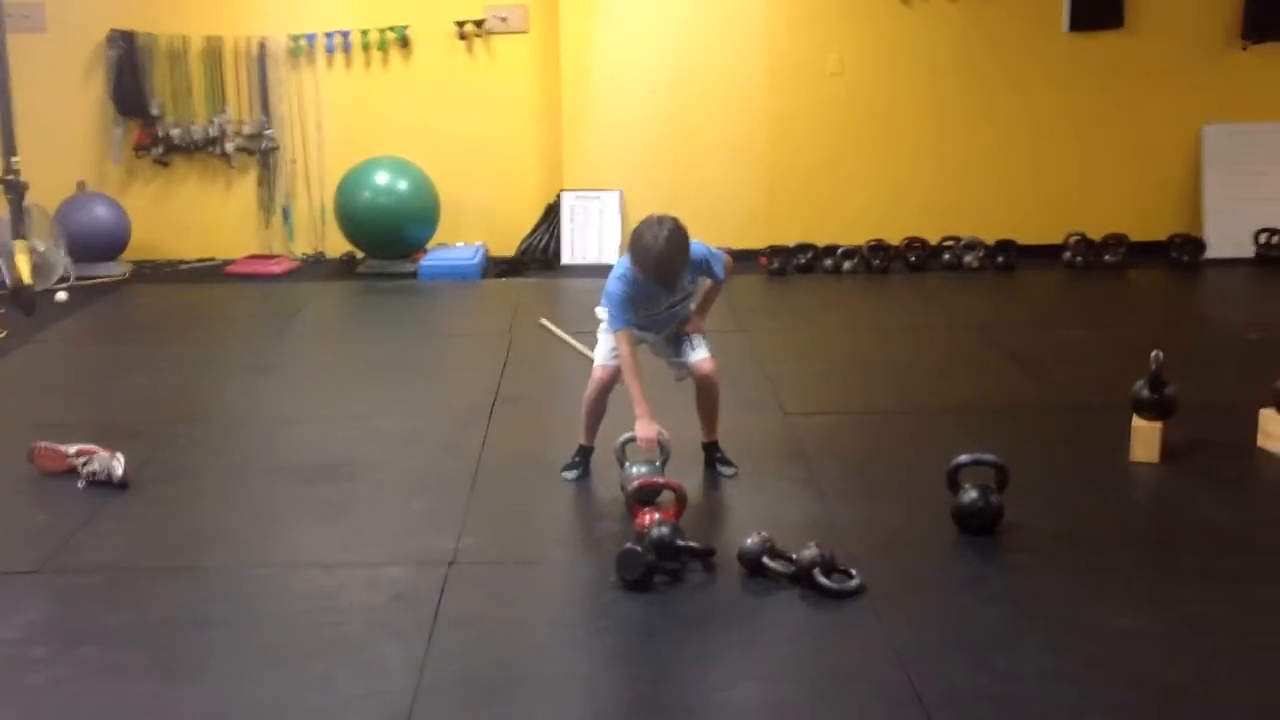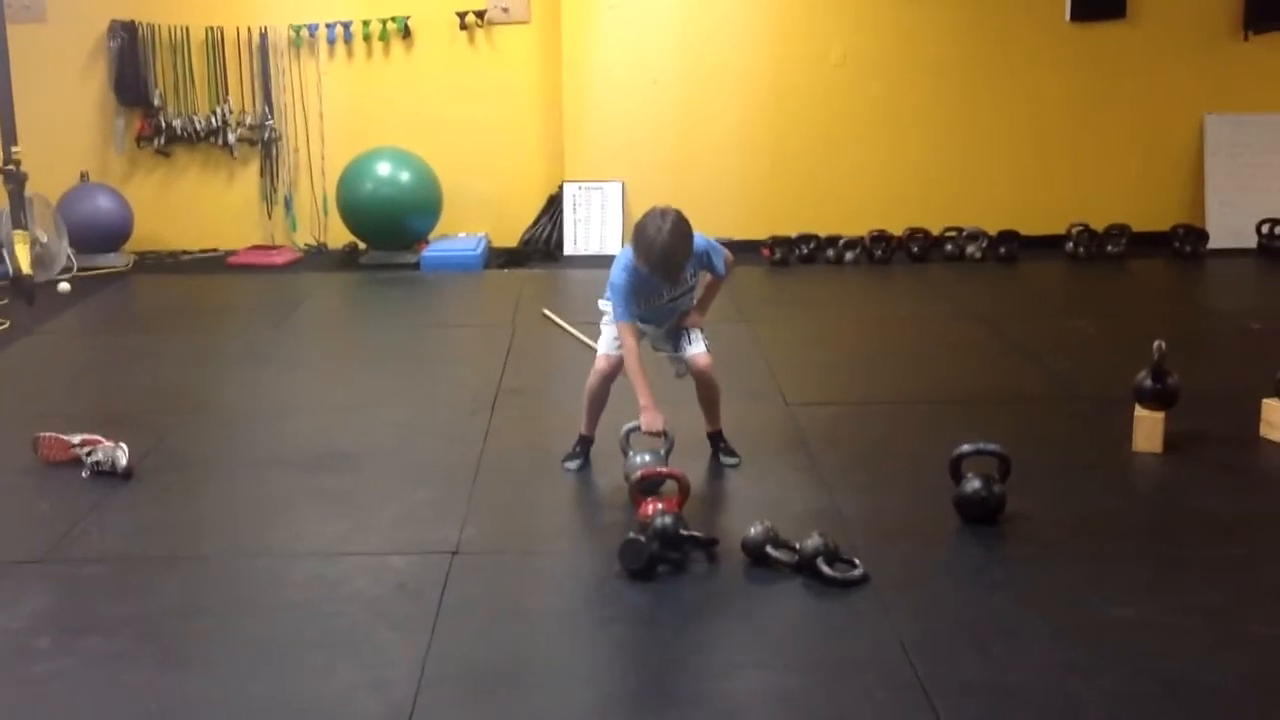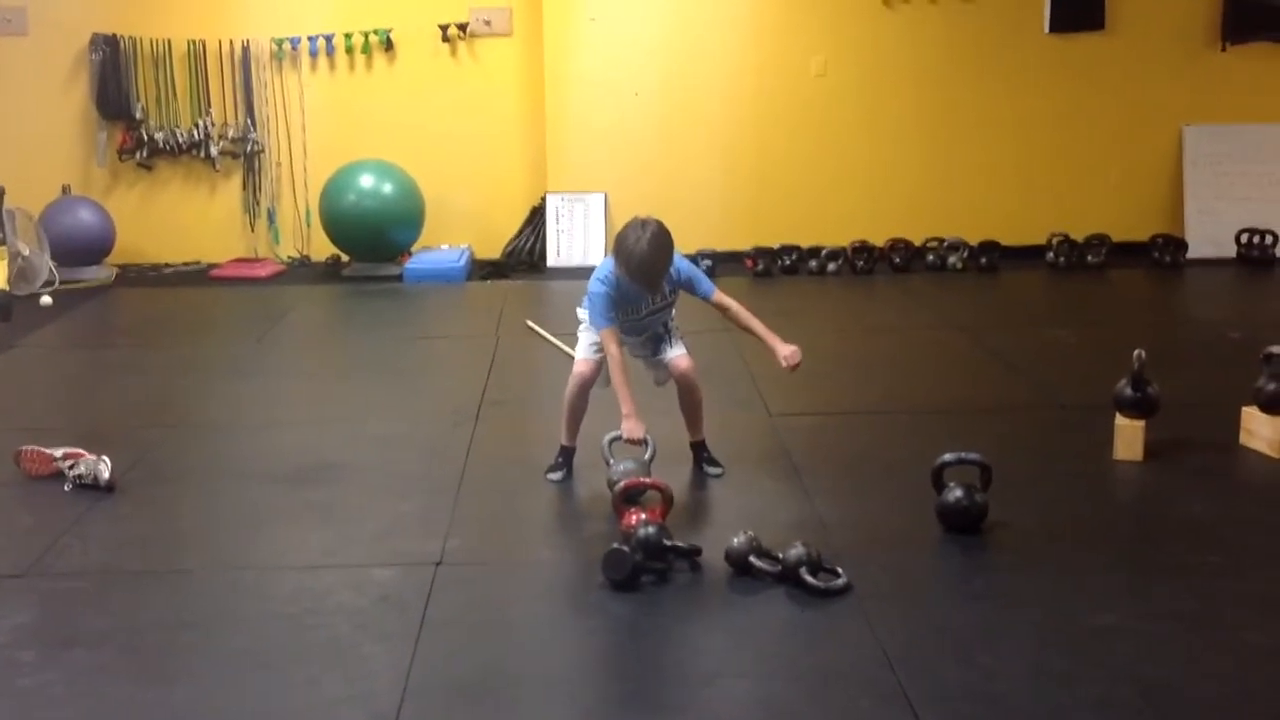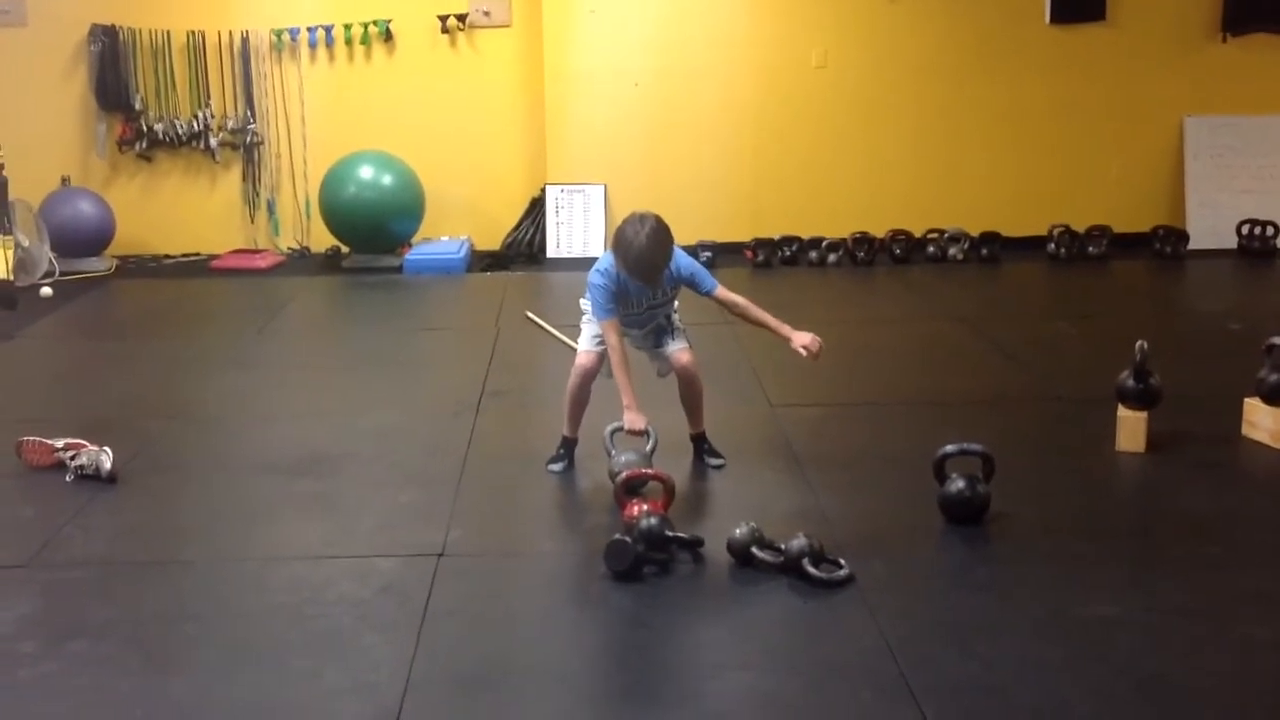
dt=1s
person 1, frame 1
left shoulder: (697, 255)
right shoulder: (620, 281)
left elbow: (725, 265)
right elbow: (625, 349)
left wrist: (699, 314)
right wrist: (643, 416)
left hip: (676, 321)
right hip: (625, 323)
left knee: (706, 372)
right knee: (602, 377)
left ankle: (712, 448)
right ankle: (584, 451)
person 1, frame 2
left shoulder: (700, 248)
right shoulder: (624, 271)
left elbow: (727, 262)
right elbow: (630, 341)
left wrist: (700, 310)
right wrist: (647, 407)
left hip: (677, 316)
right hip: (627, 315)
left knee: (702, 366)
right knee: (604, 368)
left ankle: (717, 438)
right ankle: (584, 440)
person 1, frame 3
left shoulder: (677, 267)
right shoulder: (603, 282)
left elbow: (725, 304)
right elbow: (613, 351)
left wrist: (776, 343)
right wrist: (629, 415)
left hip: (654, 327)
right hip: (603, 325)
left knee: (685, 371)
right knee: (582, 374)
left ankle: (699, 449)
right ankle: (565, 451)
person 1, frame 4
left shoulder: (678, 263)
right shoulder: (602, 276)
left elbow: (731, 301)
right elbow: (614, 343)
left wrist: (790, 333)
right wrist: (630, 407)
left hip: (657, 318)
right hip: (606, 318)
left knee: (686, 365)
right knee: (585, 366)
left ankle: (700, 440)
right ankle: (567, 444)
